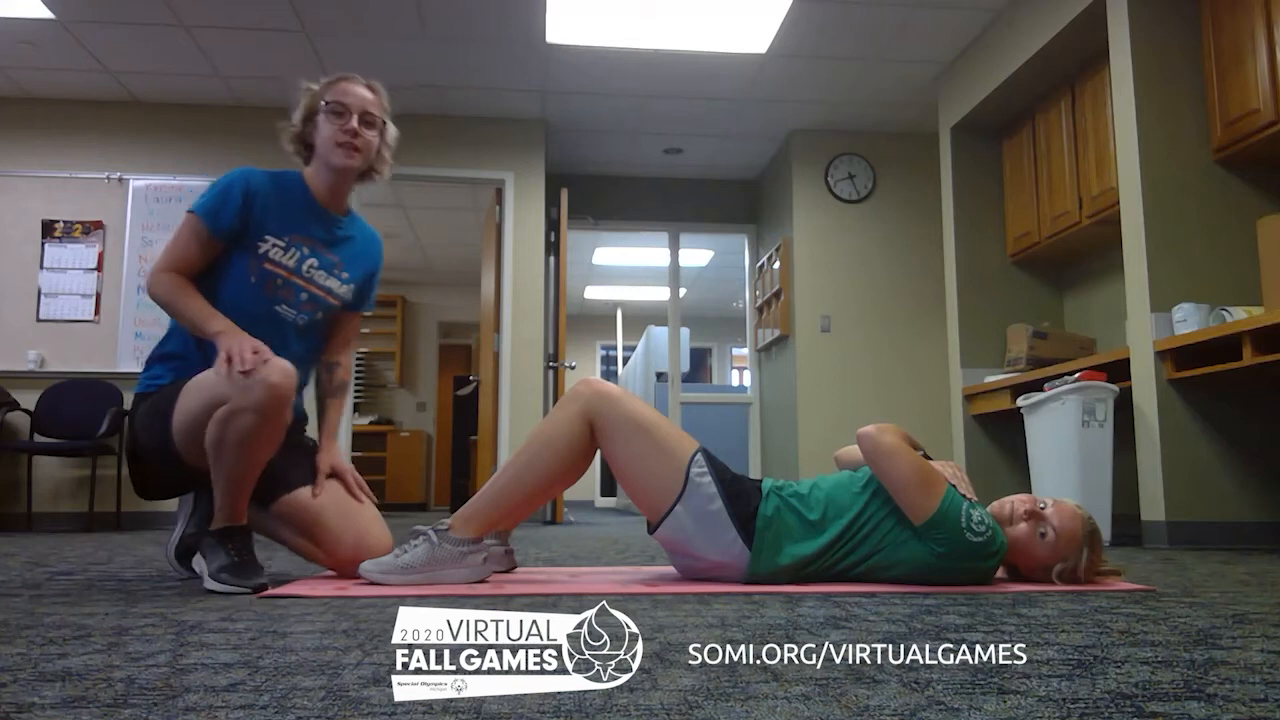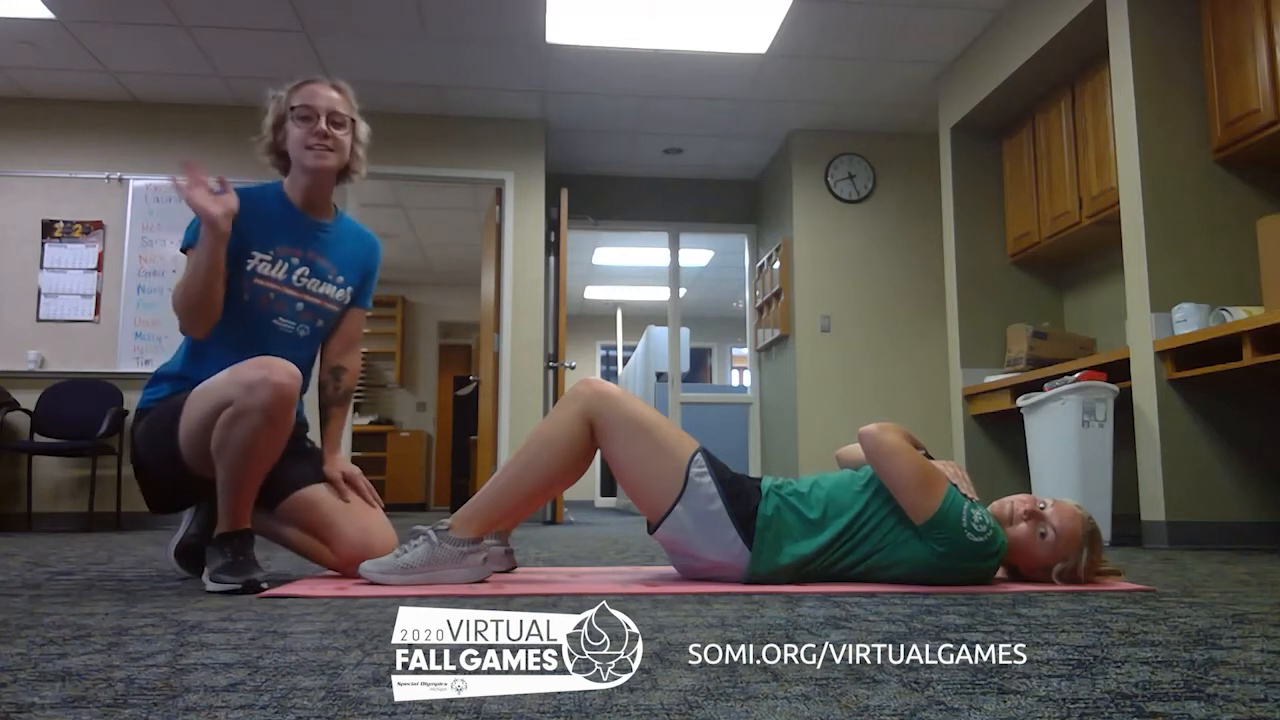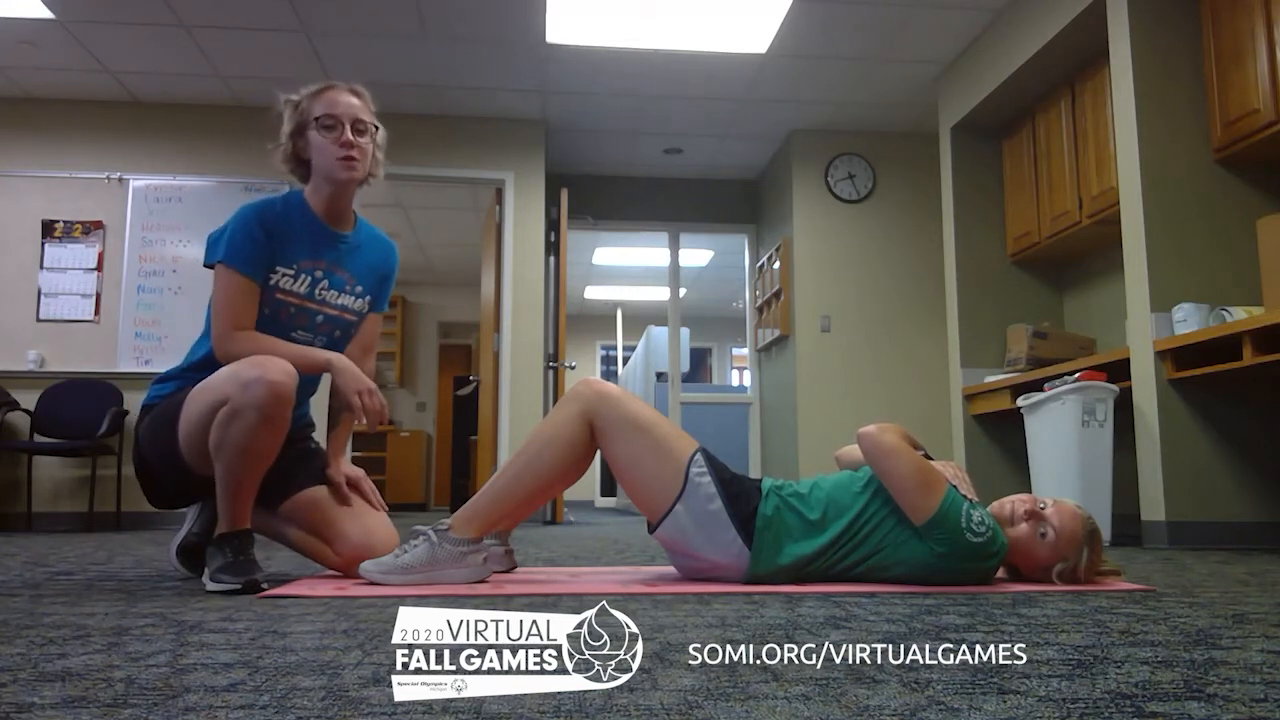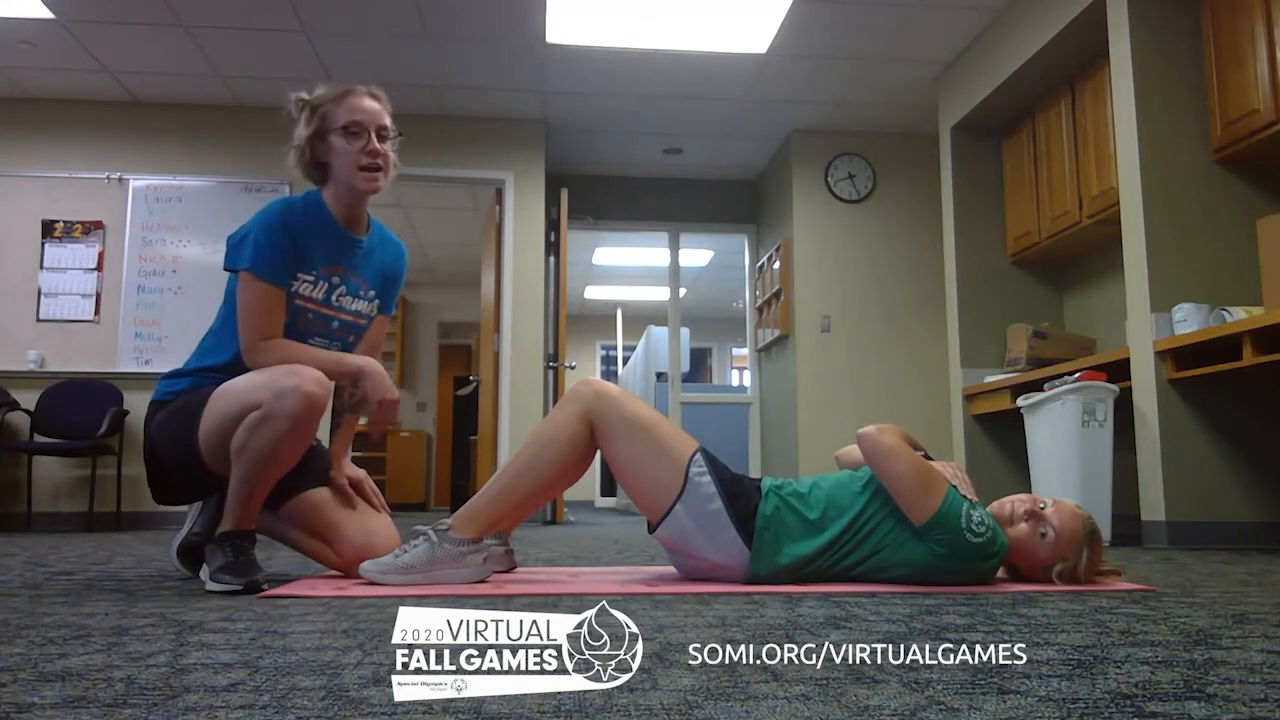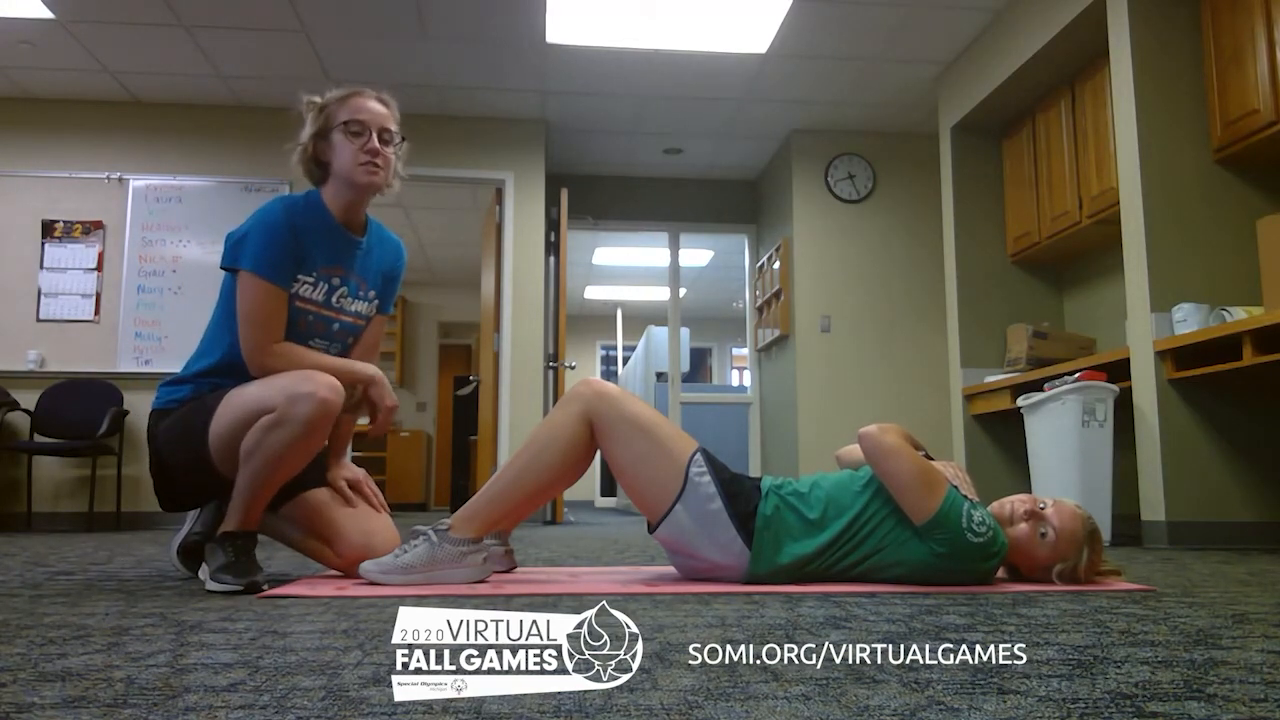
dt=1s
person 1, frame 1
left shoulder: (971, 537)
right shoulder: (971, 530)
left elbow: (875, 439)
right elbow: (854, 460)
left wrist: (923, 461)
right wrist: (932, 465)
left hip: (740, 530)
right hip: (744, 525)
left knee: (593, 396)
right knee: (599, 409)
left ankle: (455, 542)
right ankle: (475, 540)
person 1, frame 2
left shoulder: (971, 537)
right shoulder: (972, 532)
left elbow: (874, 437)
right elbow: (853, 459)
left wrist: (926, 462)
right wrist: (930, 465)
left hip: (739, 531)
right hip: (745, 529)
left knee: (593, 395)
right knee: (599, 410)
left ankle: (455, 542)
right ankle: (477, 540)
person 1, frame 3
left shoulder: (970, 537)
right shoulder: (970, 536)
left elbow: (874, 439)
right elbow: (853, 460)
left wrist: (923, 461)
right wrist: (930, 465)
left hip: (740, 530)
right hip: (746, 528)
left knee: (593, 396)
right knee: (599, 411)
left ankle: (454, 542)
right ankle: (478, 540)
person 1, frame 4
left shoulder: (971, 537)
right shoulder: (971, 531)
left elbow: (874, 439)
right elbow: (855, 459)
left wrist: (932, 468)
right wrist: (934, 466)
left hip: (739, 529)
right hip: (745, 525)
left knee: (593, 396)
right knee: (599, 408)
left ankle: (455, 541)
right ankle: (477, 540)
person 1, frame 5
left shoulder: (971, 537)
right shoulder: (970, 533)
left elbow: (874, 438)
right elbow: (854, 459)
left wrist: (927, 464)
right wrist: (934, 465)
left hip: (739, 530)
right hip: (746, 523)
left knee: (593, 396)
right knee: (599, 408)
left ankle: (455, 541)
right ankle: (476, 540)
person 2, frame 1
left shoulder: (366, 246)
right shoulder: (247, 190)
left elbow: (338, 354)
right elbow: (164, 278)
left wrist: (329, 445)
right wrist: (227, 332)
left hip: (274, 427)
right hip: (179, 402)
left knee: (368, 554)
right knee: (271, 378)
left ankle: (221, 507)
right ankle: (223, 530)
person 2, frame 2
left shoulder: (361, 246)
right shoulder: (240, 208)
left elbow: (342, 358)
right elbow: (194, 323)
left wrist: (331, 452)
right wrist: (215, 229)
left hip: (277, 435)
right hip: (180, 417)
left knee: (372, 551)
right knee: (273, 378)
left ankle: (223, 510)
right ankle: (227, 534)
person 2, frame 3
left shoulder: (379, 253)
right shoulder: (258, 222)
left elbow: (358, 365)
right elbow: (229, 341)
left wrist: (337, 456)
right wrist: (330, 360)
left hip: (282, 435)
right hip: (185, 419)
left knee: (372, 550)
right knee: (268, 377)
left ankle: (222, 509)
right ankle: (227, 535)
person 2, frame 4
left shoulder: (389, 254)
right shoulder: (280, 223)
left elbow: (360, 369)
right elbow: (259, 349)
left wrist: (338, 457)
right wrist: (361, 368)
left hip: (284, 437)
right hip: (193, 416)
left knee: (375, 550)
right knee: (302, 387)
left ankle: (229, 507)
right ankle: (228, 531)
person 2, frame 5
left shoulder: (388, 252)
right shoulder: (279, 221)
left elbow: (359, 368)
right elbow: (263, 356)
left wrist: (337, 458)
right wrist: (368, 377)
left hip: (289, 437)
right hip: (194, 420)
left knee: (375, 550)
right knee: (316, 393)
left ankle: (229, 509)
right ankle: (229, 533)
